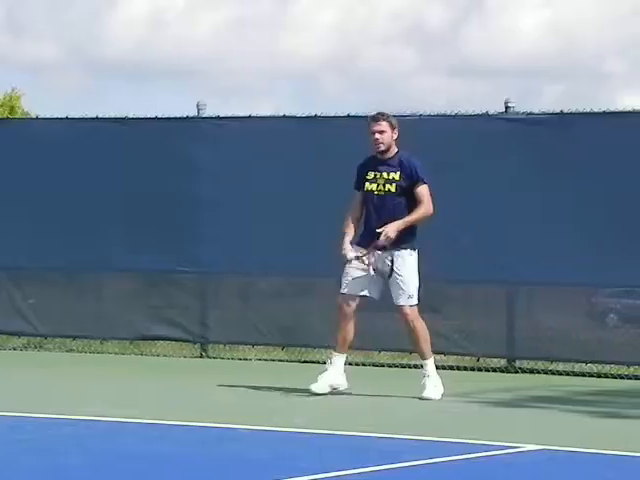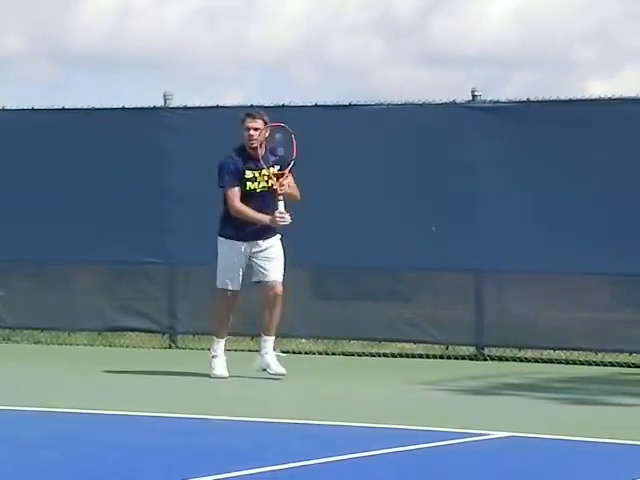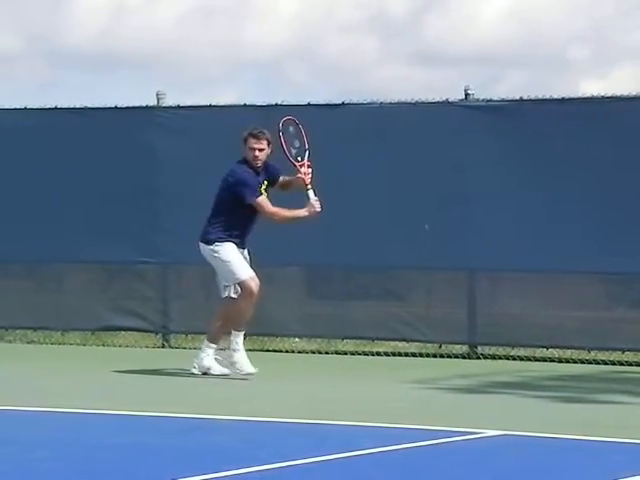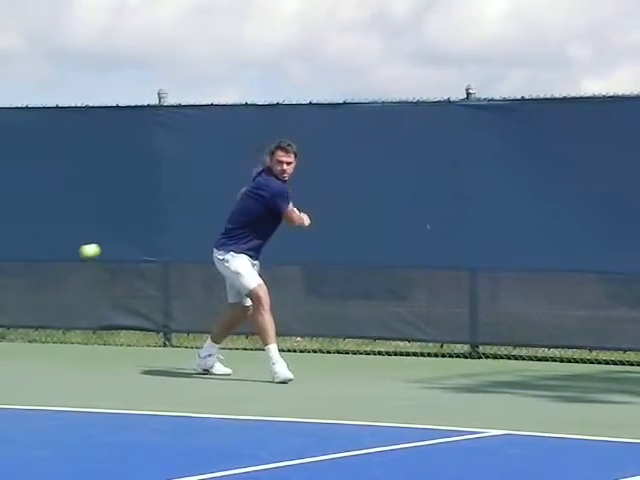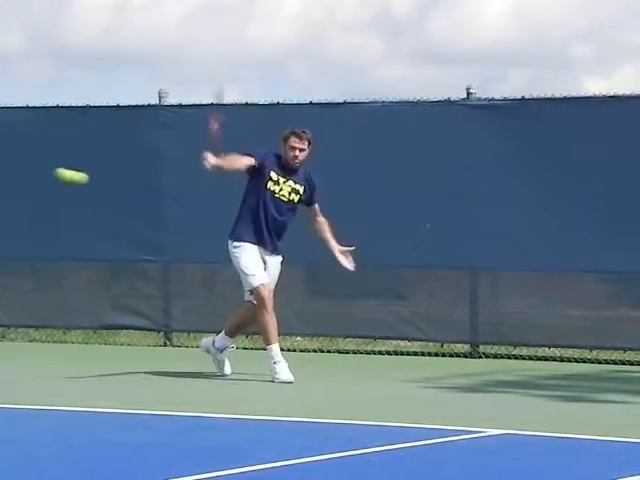
dt=1s
person 1, frame 1
left shoulder: (409, 164)
right shoulder: (365, 167)
left elbow: (427, 207)
left wrist: (398, 225)
right wrist: (347, 240)
left hip: (400, 250)
right hip: (366, 249)
left knee: (408, 312)
right knee: (347, 305)
left ankle: (431, 375)
right ankle: (335, 372)
person 1, frame 2
left shoulder: (277, 158)
right shoulder: (231, 162)
left elbow: (296, 193)
right elbow: (234, 206)
left wrist: (285, 188)
right wrist: (267, 219)
left hip: (267, 238)
right hip: (233, 237)
left knee: (275, 290)
right knee: (228, 295)
left ankle: (267, 353)
right ankle: (218, 354)
person 1, frame 3
left shoulder: (265, 168)
right shoulder: (241, 175)
left elbow: (283, 183)
right elbow: (271, 213)
left wrist: (299, 180)
right wrist: (305, 211)
left hip: (237, 243)
right hip: (218, 241)
left knee: (233, 301)
right knee: (251, 286)
left ankle: (204, 358)
right ankle: (235, 348)
person 1, frame 4
left shoulder: (266, 177)
right shoulder: (274, 188)
left elbow: (244, 193)
right elbow: (294, 220)
right wrist: (303, 218)
left hip: (244, 253)
right hip: (231, 253)
left knee: (242, 308)
right knee: (261, 296)
left ankle: (207, 356)
right ankle: (276, 363)
person 1, frame 5
left shoulder: (306, 180)
right shoulder: (265, 161)
left elbow: (317, 217)
right elbow: (242, 161)
left wrist: (335, 247)
right wrist: (218, 162)
left hip: (272, 249)
right hip: (245, 242)
left knee: (255, 306)
right knee: (265, 298)
left ankle: (217, 344)
right ankle: (278, 362)
